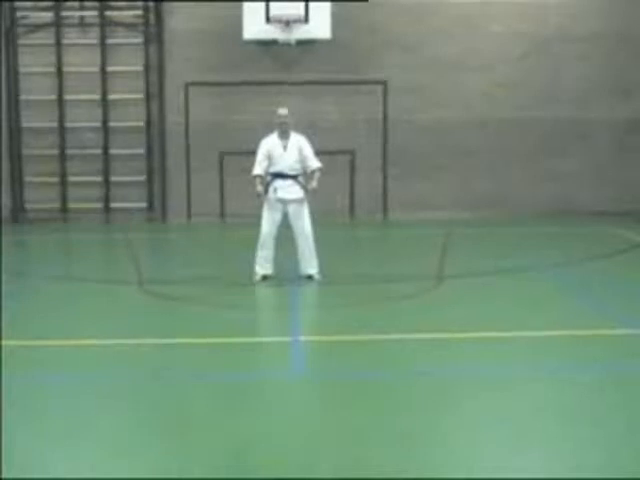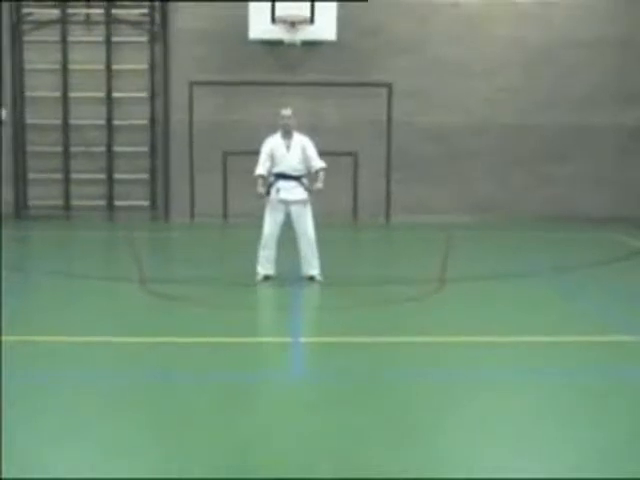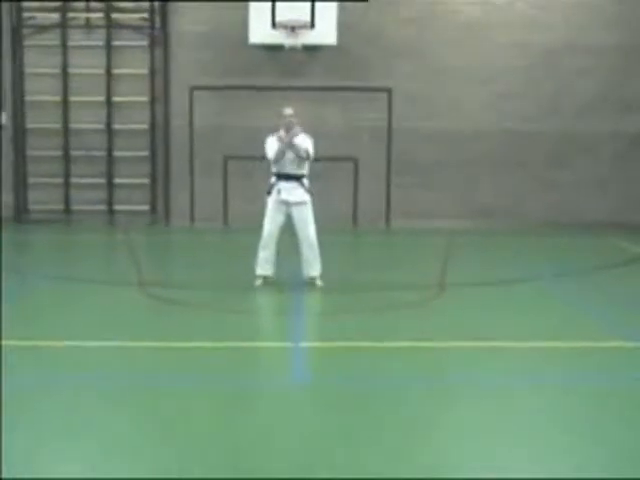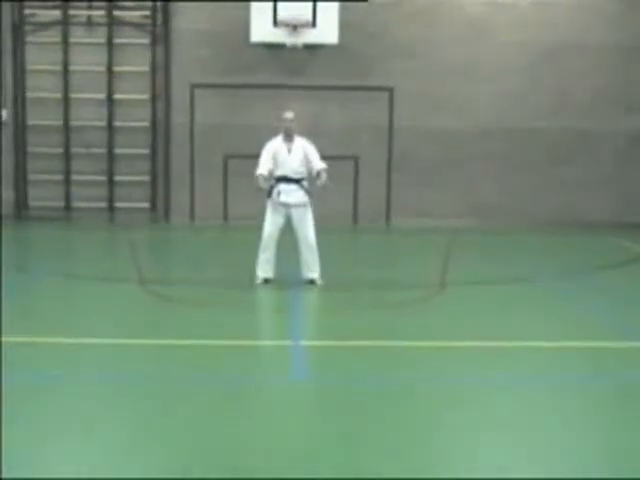
dt=0.7s
person 1, frame 1
left shoulder: (301, 140)
right shoulder: (267, 142)
left elbow: (312, 162)
right elbow: (260, 166)
left wrist: (314, 180)
right wrist: (258, 185)
left hip: (295, 189)
right hip: (274, 189)
left knee: (304, 231)
right knee: (267, 232)
left ankle: (310, 270)
right ankle: (263, 270)
person 1, frame 2
left shoulder: (304, 141)
right shoulder: (270, 142)
left elbow: (316, 162)
right elbow: (262, 166)
left wrist: (320, 181)
right wrist: (260, 185)
left hip: (298, 190)
right hip: (277, 190)
left knee: (306, 232)
right knee: (269, 232)
left ankle: (311, 271)
right ankle: (265, 271)
person 1, frame 3
left shoulder: (304, 138)
right shoulder: (273, 139)
left elbow: (304, 155)
right elbow: (275, 158)
left wrist: (288, 140)
right wrist: (288, 140)
left hip: (299, 190)
right hip: (278, 189)
left knee: (308, 234)
right knee: (269, 233)
left ankle: (313, 274)
right ankle: (264, 273)
person 1, frame 4
left shoulder: (305, 145)
right shoulder: (272, 145)
left elbow: (317, 164)
right elbow: (263, 168)
left wrist: (321, 175)
right wrist: (262, 179)
left hip: (299, 193)
right hip: (278, 193)
left knee: (307, 236)
right knee: (269, 235)
left ankle: (312, 275)
right ankle: (264, 274)
